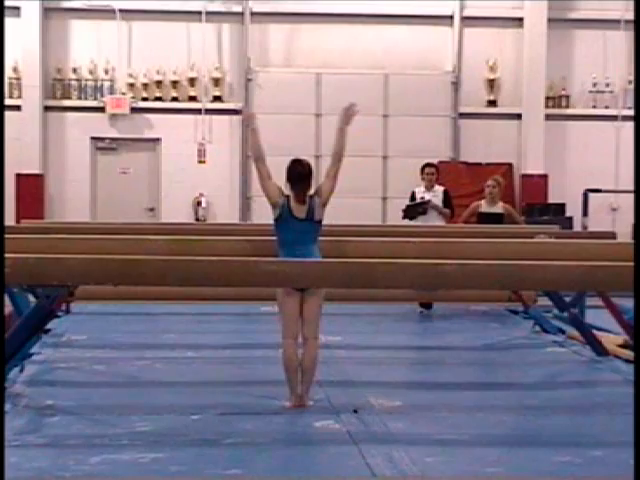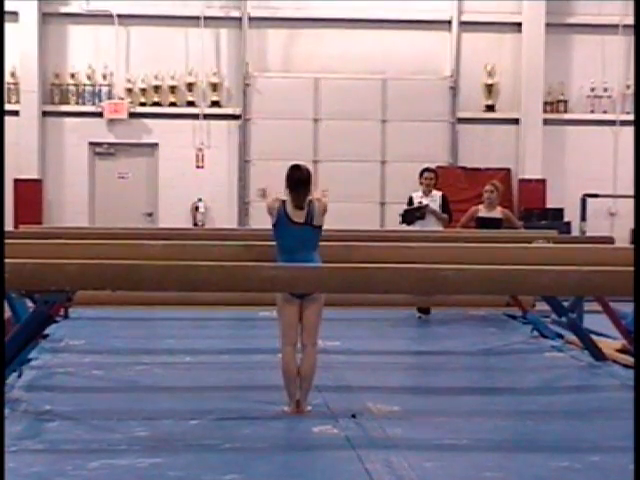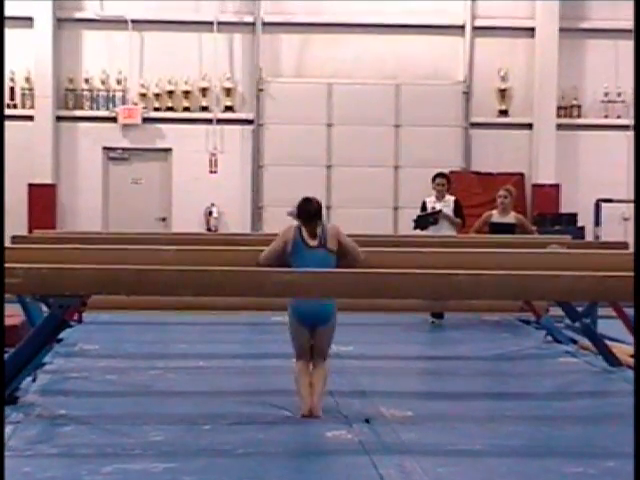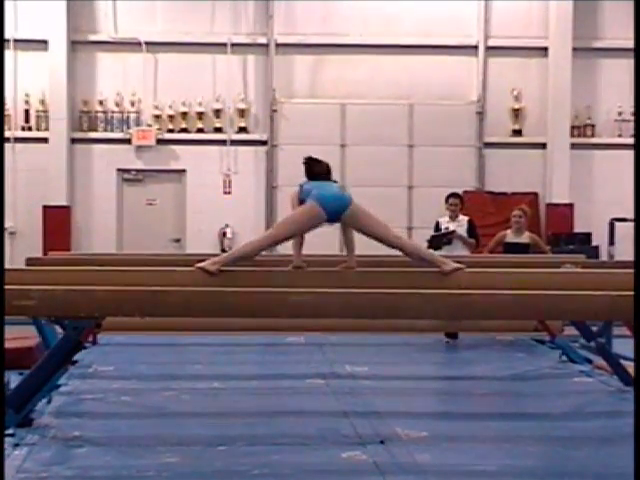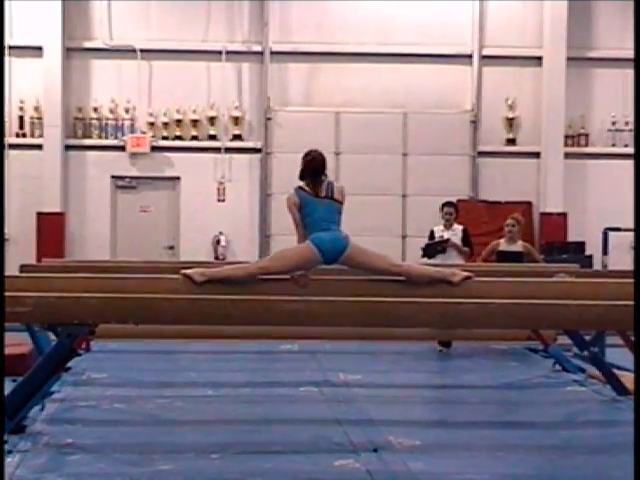
dt=1s
person 1, frame 1
left shoulder: (279, 203)
right shoulder: (318, 203)
left elbow: (259, 163)
right elbow: (336, 162)
left wrist: (253, 129)
right wrist: (342, 127)
left knee: (290, 338)
right knee: (311, 337)
left ankle: (294, 395)
right ankle: (305, 395)
person 1, frame 2
left shoulder: (276, 208)
right shoulder: (318, 208)
left elbow: (269, 198)
left wrist: (266, 195)
right wrist: (317, 197)
left knee: (289, 345)
right knee: (309, 345)
left ankle: (292, 402)
right ankle: (303, 402)
person 1, frame 3
left shoulder: (291, 234)
right shoulder: (332, 232)
left elbow: (264, 260)
right elbow: (357, 258)
left hip: (300, 306)
right hip: (326, 306)
left knee: (302, 360)
right knee: (320, 361)
left ankle: (306, 405)
right ankle: (316, 405)
person 1, frame 4
left shoulder: (300, 191)
right shoulder: (338, 187)
left elbow: (298, 229)
right elbow: (348, 228)
left wrist: (297, 259)
right wrist: (351, 260)
left hip: (320, 203)
right hip: (342, 200)
left knee: (271, 237)
right knee: (394, 239)
left ankle: (217, 262)
right ankle: (443, 262)
person 1, frame 5
left shoulder: (294, 197)
right shoulder: (338, 190)
left elbow: (301, 234)
left wrist: (302, 266)
left hip: (316, 246)
right hip: (341, 243)
left knee: (261, 267)
right knee: (395, 266)
left ankle: (204, 274)
right ankle: (451, 274)
person 2, frame 1
left shoulder: (443, 191)
right shoulder: (415, 192)
left elbow: (450, 214)
right elbow: (410, 215)
left wrist: (435, 206)
right wrist: (419, 209)
right ankle: (424, 301)
person 2, frame 2
left shoulder: (441, 196)
right shoulder: (413, 197)
left elbow: (448, 219)
right elbow: (407, 220)
left wrist: (433, 211)
right wrist: (417, 214)
left ankle: (424, 307)
right ankle: (422, 307)
person 2, frame 3
left shoulder: (454, 201)
right shoulder: (426, 202)
left elbow: (461, 223)
left wrist: (446, 216)
left ankle: (438, 312)
right ankle: (436, 312)
person 2, frame 4
left shoulder: (468, 222)
right shoulder: (440, 222)
left elbow: (475, 244)
right elbow: (435, 246)
left wrist: (460, 237)
left ankle: (452, 332)
right ankle: (450, 332)
person 2, frame 5
left shoulder: (462, 230)
right shoulder: (434, 231)
left elbow: (469, 253)
right elbow: (428, 254)
left wrist: (455, 245)
right wrist: (437, 248)
left ankle: (445, 340)
right ankle: (443, 340)
